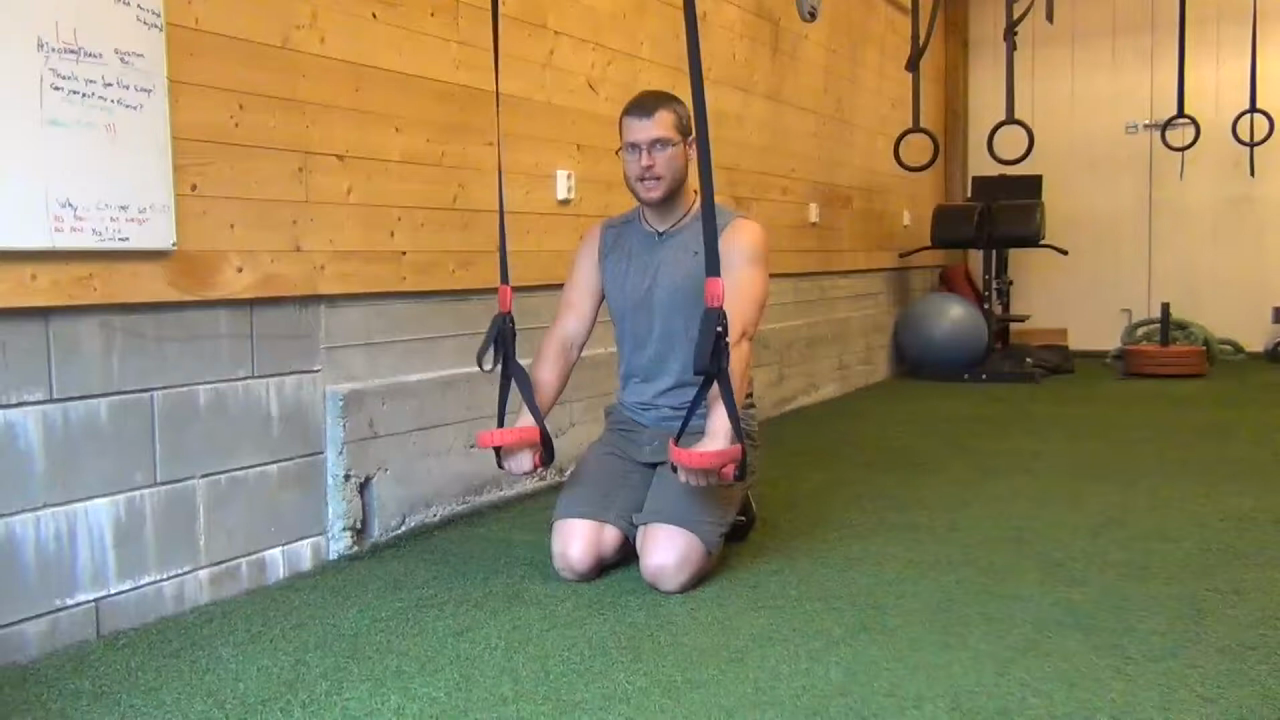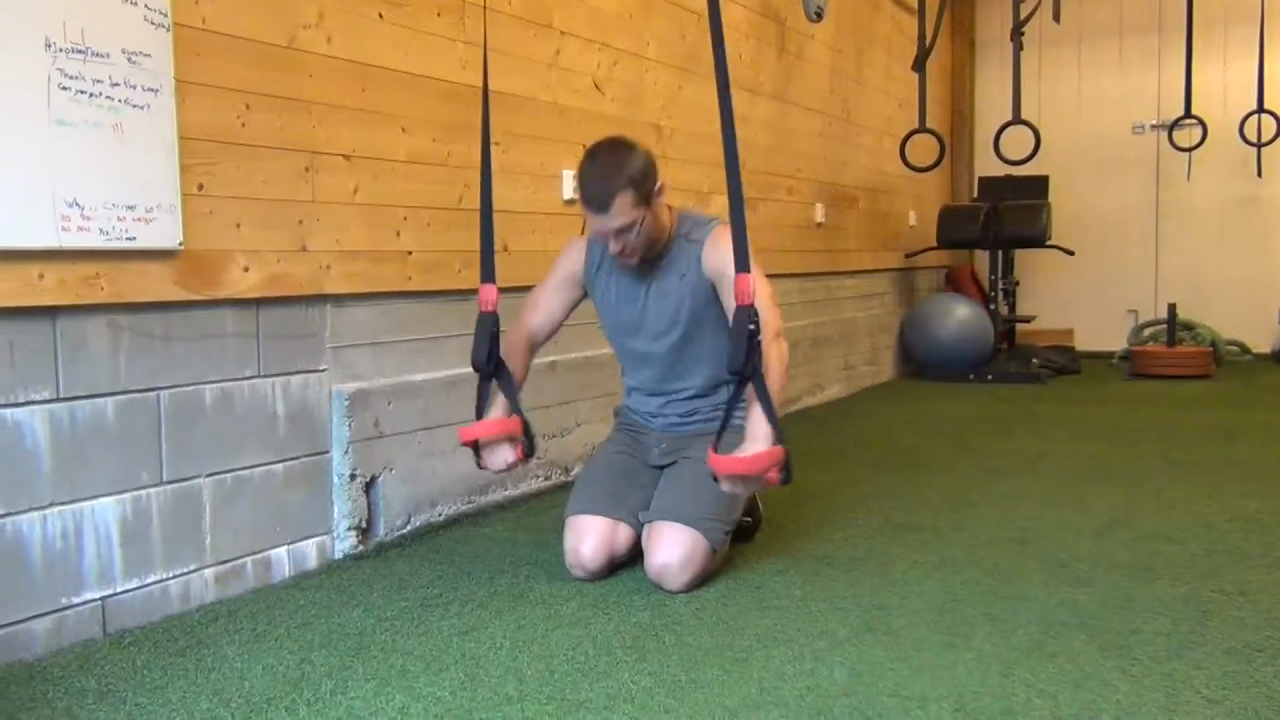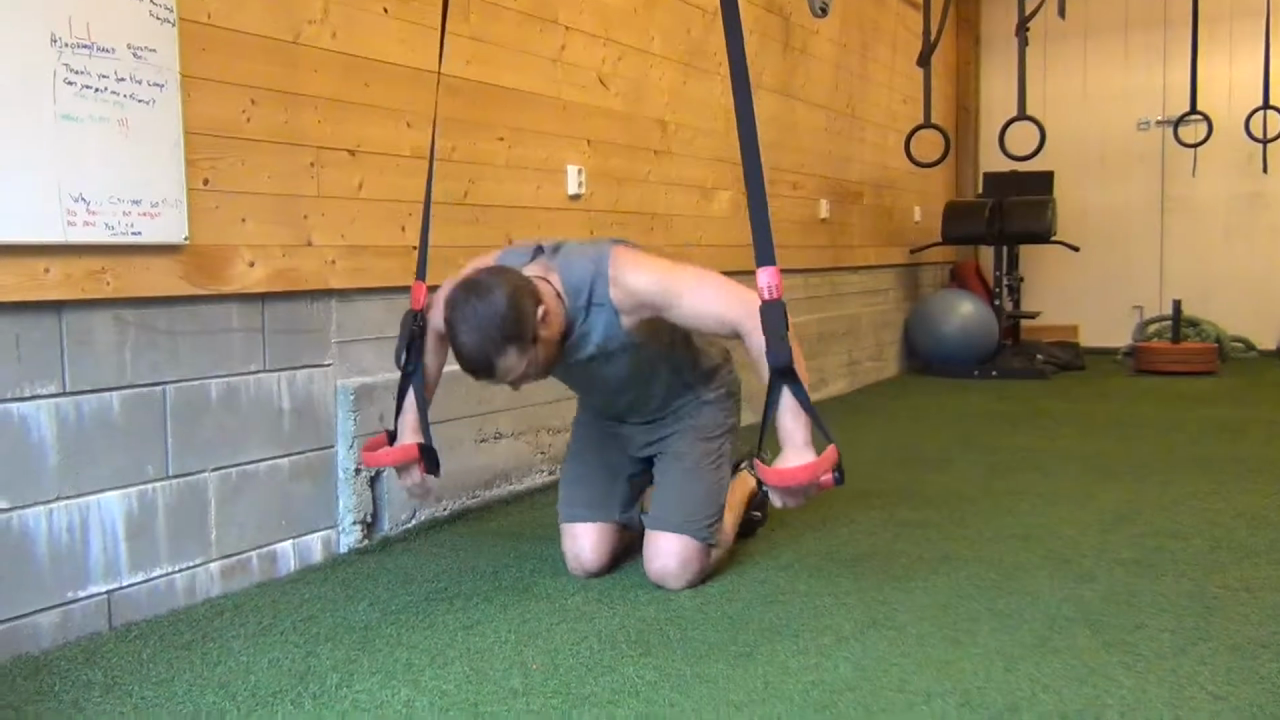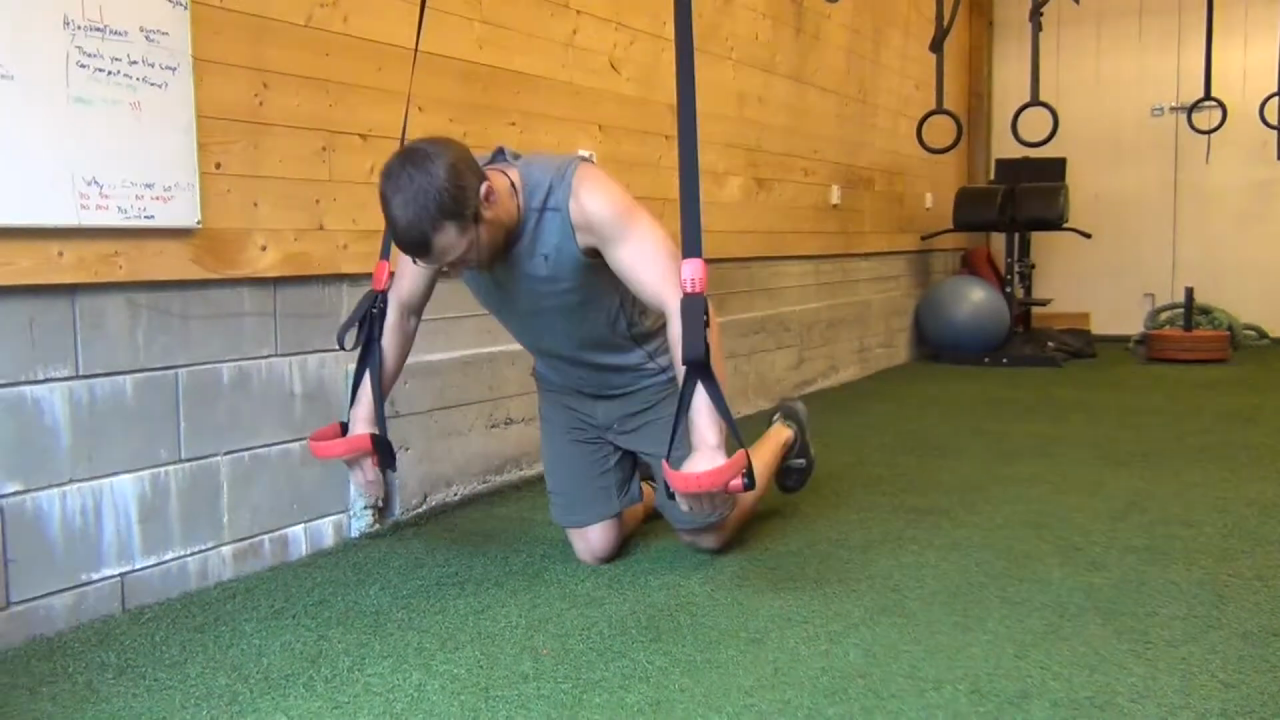
dt=0.4s
person 1, frame 1
left shoulder: (736, 236)
right shoulder: (602, 240)
left elbow: (734, 339)
right elbow: (566, 337)
left wrist: (720, 432)
right wrist: (528, 421)
left hip: (707, 429)
right hip: (629, 426)
left knee: (667, 568)
right knee: (574, 558)
left ankle: (723, 503)
right ankle: (651, 514)
person 1, frame 2
left shoulder: (715, 246)
right shoulder: (586, 253)
left elbow: (767, 336)
right elbow: (526, 333)
left wrist: (759, 435)
right wrist: (500, 417)
left hip: (715, 431)
right hip: (638, 428)
left knee: (670, 566)
right knee: (585, 556)
left ankle: (731, 504)
right ankle: (659, 515)
person 1, frame 3
left shoulder: (620, 280)
right shoulder: (492, 282)
left elbow: (759, 315)
right elbow: (431, 325)
left wrist: (796, 445)
right wrist: (410, 424)
left hip: (691, 405)
right hip: (605, 413)
left knee: (671, 570)
right knee: (585, 558)
left ankle: (740, 486)
right ankle: (651, 498)
person 1, frame 4
left shoulder: (583, 196)
right shoulder: (450, 212)
left elbow: (682, 303)
right elbow: (400, 308)
left wrist: (709, 443)
right wrist: (365, 412)
left hip: (654, 376)
right hip: (566, 391)
left knee: (708, 531)
right knee: (595, 549)
left ankle: (783, 434)
right ankle: (657, 488)
